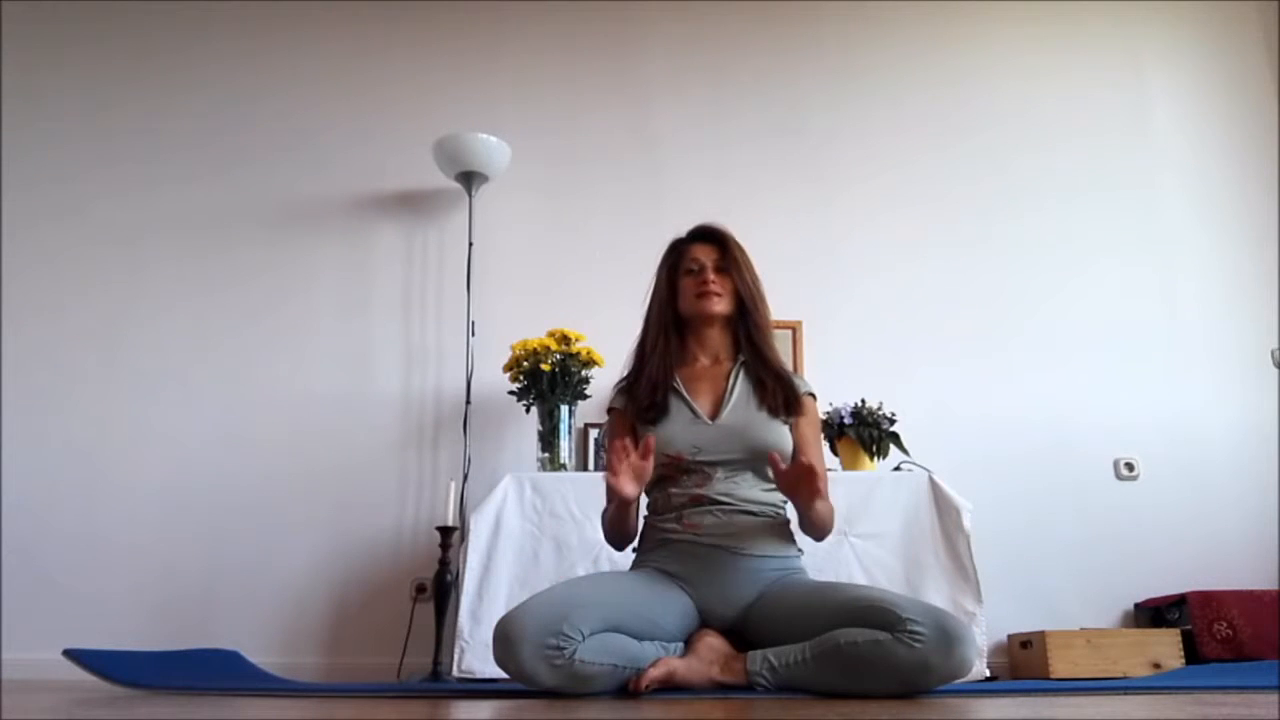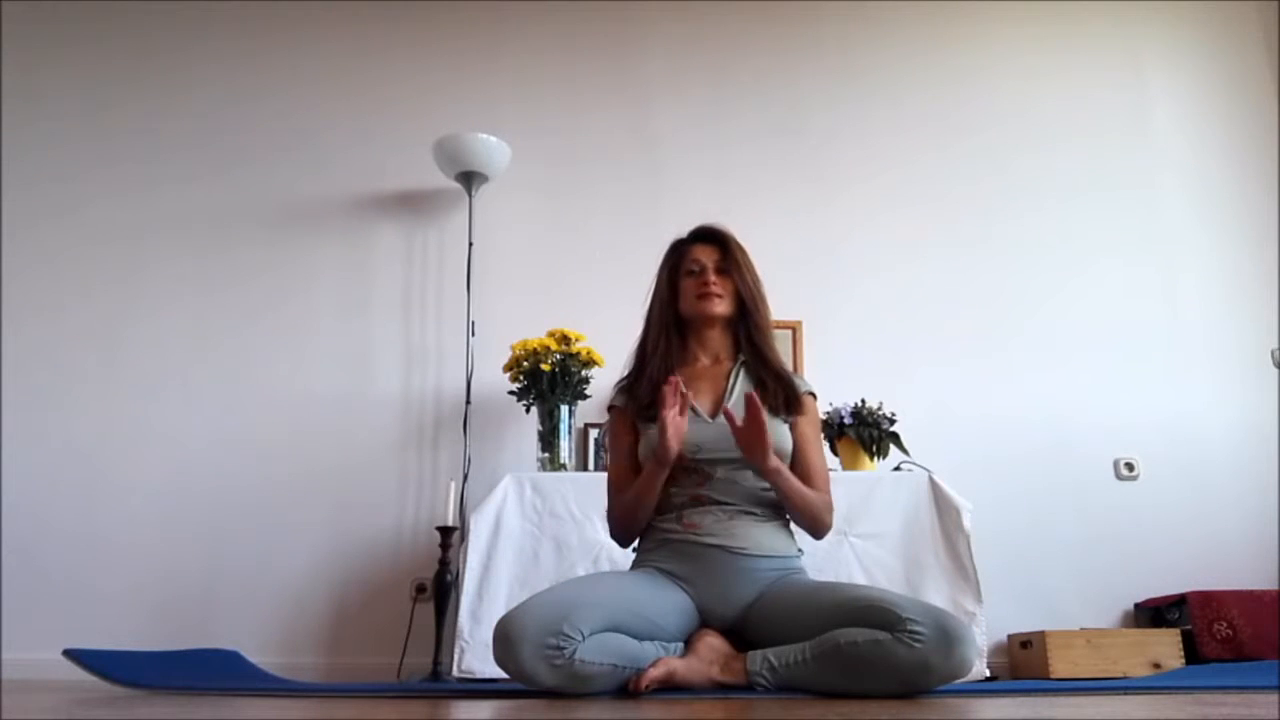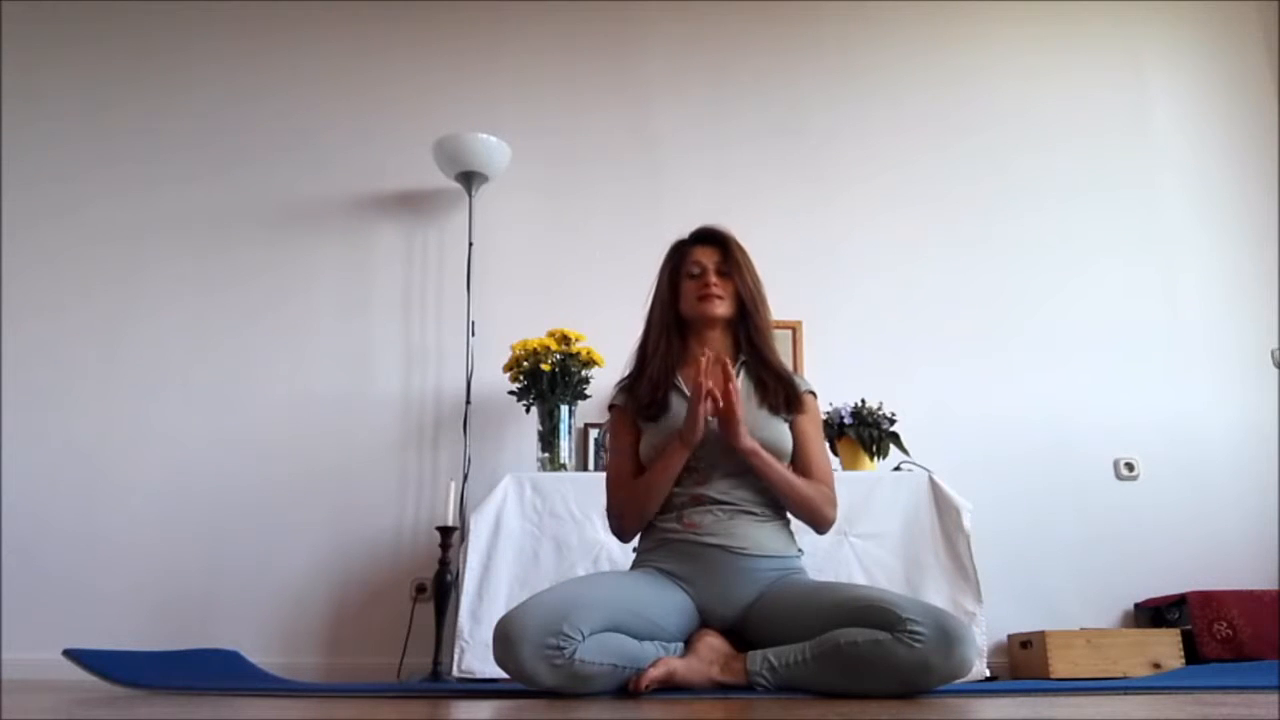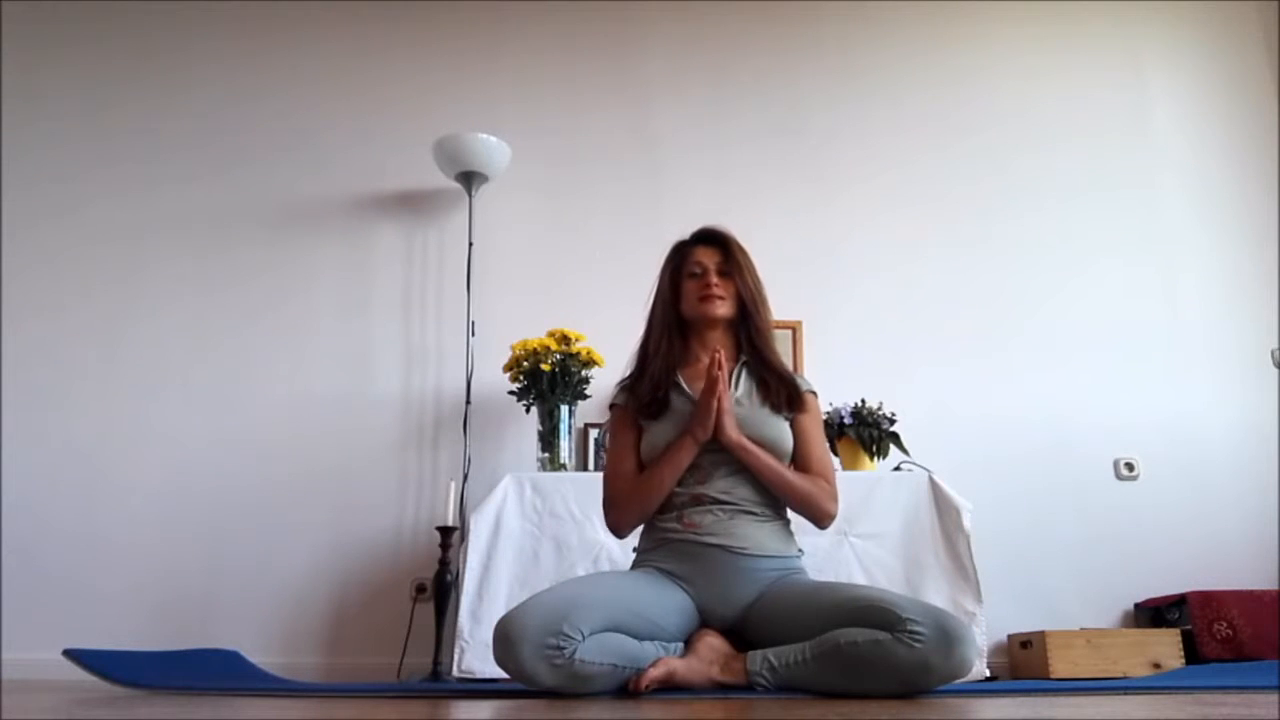
dt=0.1s
person 1, frame 1
left shoulder: (786, 388)
right shoulder: (636, 396)
left elbow: (820, 523)
right elbow: (619, 533)
left wrist: (807, 499)
right wrist: (625, 499)
left hip: (771, 579)
right hip: (666, 580)
left knee: (945, 644)
right knee: (522, 641)
left ankle: (731, 665)
right ankle: (706, 655)
person 1, frame 2
left shoulder: (787, 389)
right shoulder: (636, 395)
left elbow: (821, 518)
right elbow: (622, 527)
left wrist: (763, 459)
right wrist: (665, 454)
left hip: (771, 580)
right hip: (667, 578)
left knee: (946, 645)
right knee: (522, 642)
left ankle: (730, 665)
right ankle: (708, 654)
person 1, frame 3
left shoulder: (787, 388)
right shoulder: (638, 394)
left elbow: (824, 513)
right elbow: (623, 524)
left wrist: (746, 444)
right wrist: (686, 443)
left hip: (771, 579)
right hip: (667, 578)
left knee: (947, 644)
right knee: (521, 640)
left ankle: (728, 665)
right ankle: (707, 653)
person 1, frame 4
left shoulder: (788, 389)
right shoulder: (638, 394)
left elbow: (825, 507)
right elbow: (620, 517)
left wrist: (734, 438)
right wrist: (694, 435)
left hip: (771, 578)
right hip: (668, 576)
left knee: (944, 644)
right knee: (522, 640)
left ankle: (732, 665)
right ankle: (712, 658)
